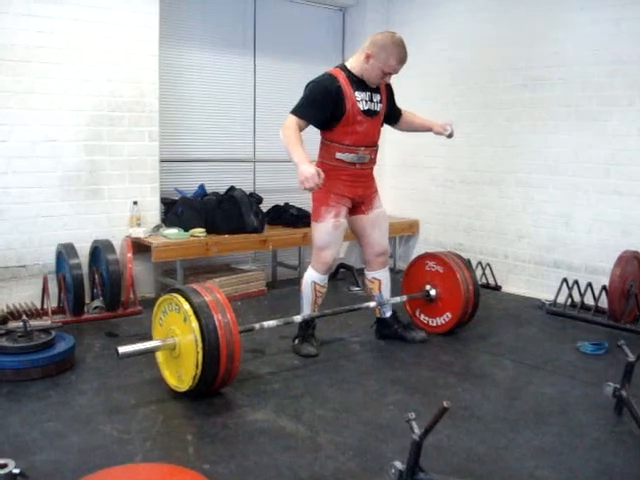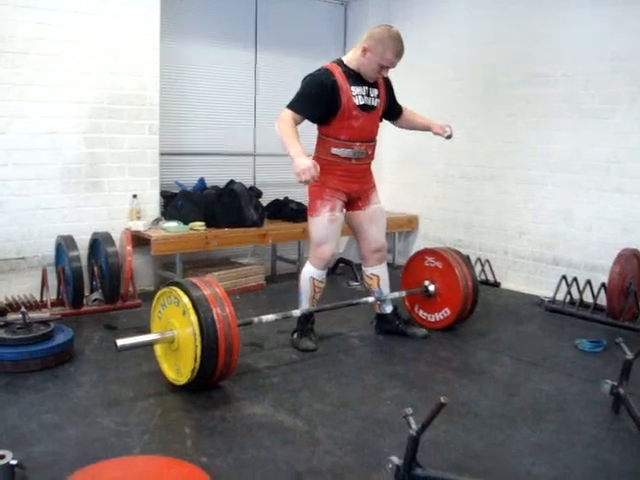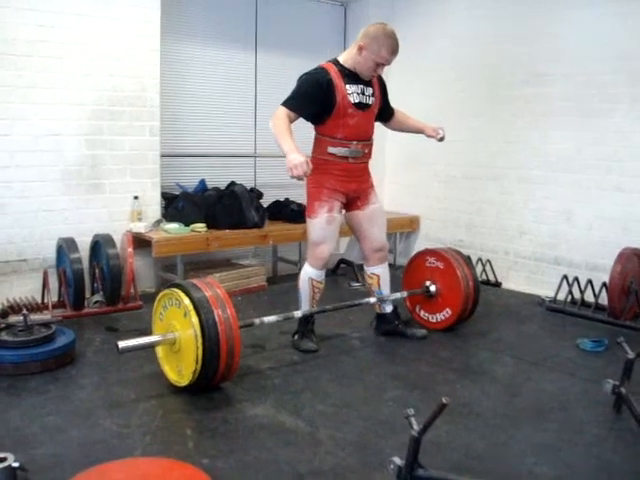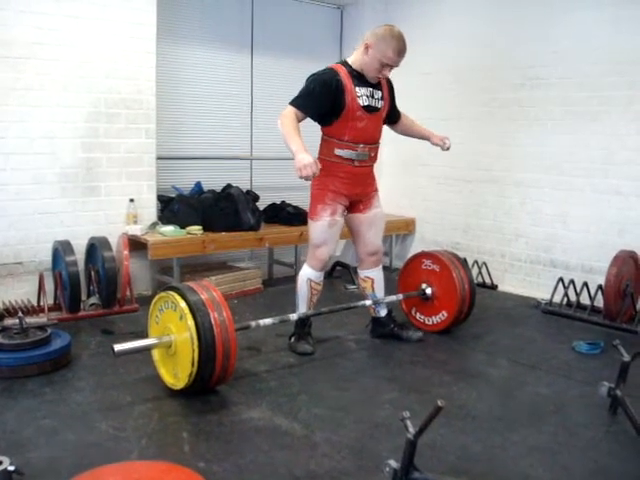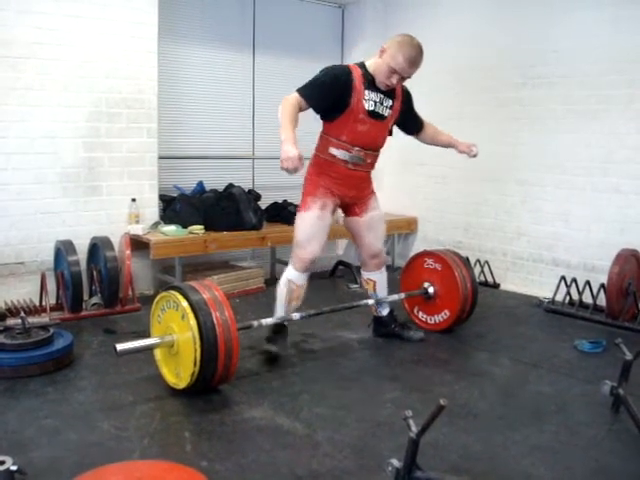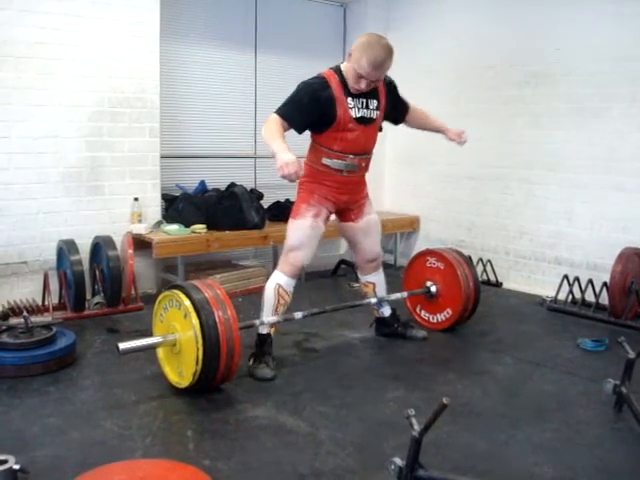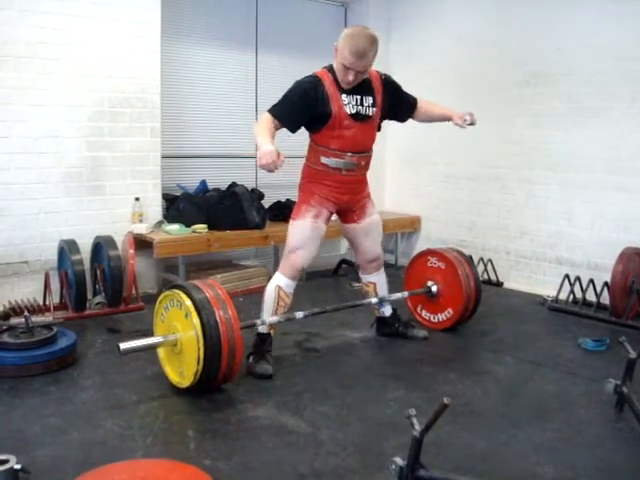
dt=0.5s
person 1, frame 1
left shoulder: (382, 88)
right shoulder: (328, 85)
left elbow: (397, 117)
right elbow: (290, 126)
left wrist: (432, 126)
right wrist: (303, 163)
left hip: (366, 185)
right hip: (332, 185)
left knee: (379, 253)
right knee: (324, 260)
left ankle: (387, 320)
right ankle: (305, 330)
person 1, frame 2
left shoulder: (381, 84)
right shoulder: (325, 80)
left elbow: (397, 114)
right elbow: (285, 120)
left wrist: (431, 125)
right wrist: (298, 156)
left hip: (364, 181)
right hip: (328, 181)
left knee: (377, 250)
right knee: (322, 255)
left ankle: (387, 316)
right ankle: (304, 325)
person 1, frame 3
left shoulder: (375, 83)
right shoulder: (321, 79)
left elbow: (389, 116)
right elbow: (280, 117)
left wrist: (424, 128)
right wrist: (292, 152)
left hip: (362, 180)
right hip: (327, 180)
left knee: (378, 249)
right knee: (320, 255)
left ankle: (387, 317)
right ankle: (304, 325)
person 1, frame 4
left shoulder: (384, 85)
right shoulder: (329, 80)
left elbow: (395, 119)
right elbow: (288, 116)
left wrist: (429, 135)
right wrist: (300, 152)
left hip: (366, 183)
right hip: (331, 182)
left knee: (372, 253)
right knee: (319, 257)
left ankle: (382, 320)
right ankle: (300, 327)
person 1, frame 5
left shoulder: (400, 96)
right shoulder: (339, 78)
left elbow: (419, 129)
right elbow: (291, 104)
left wrist: (456, 143)
right wrist: (288, 143)
left hip: (361, 186)
right hip: (324, 182)
left knee: (375, 256)
right knee: (304, 257)
left ankle: (384, 320)
right ankle: (277, 331)
person 1, frame 6
left shoulder: (384, 89)
right shoulder: (318, 89)
left elbow: (406, 113)
right elbow: (274, 123)
left wrist: (444, 129)
right wrist: (283, 152)
left hip: (356, 190)
right hip: (318, 188)
left knee: (371, 258)
right knee: (292, 262)
left ankle: (386, 320)
right ankle: (263, 345)
person 1, frame 7
left shoulder: (382, 86)
right shoulder: (312, 87)
left elbow: (415, 108)
right elbow: (268, 120)
left wrist: (451, 114)
right wrist: (265, 144)
left hip: (357, 190)
right hip: (317, 189)
left knee: (372, 258)
right knee: (293, 264)
left ankle: (387, 320)
right ankle: (261, 344)
